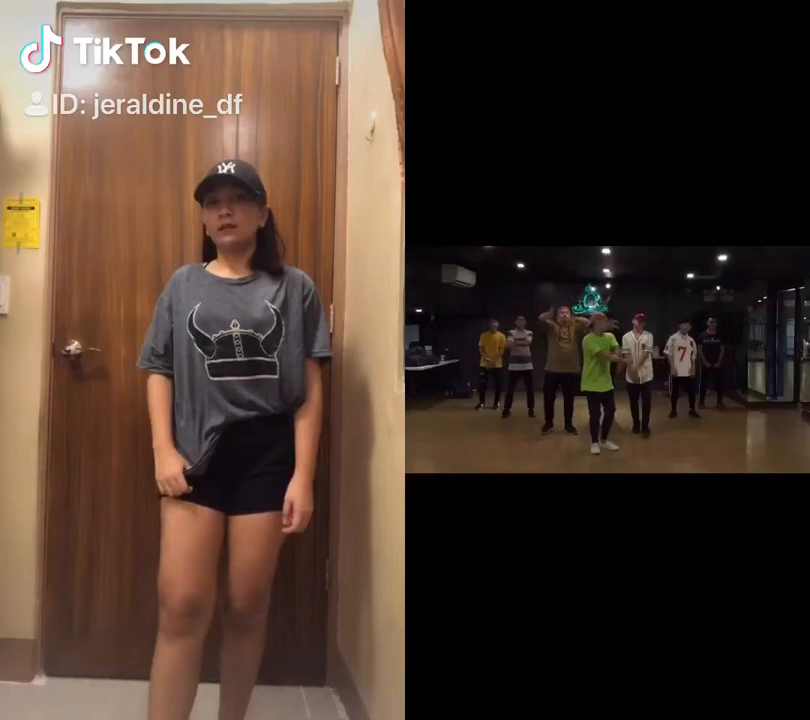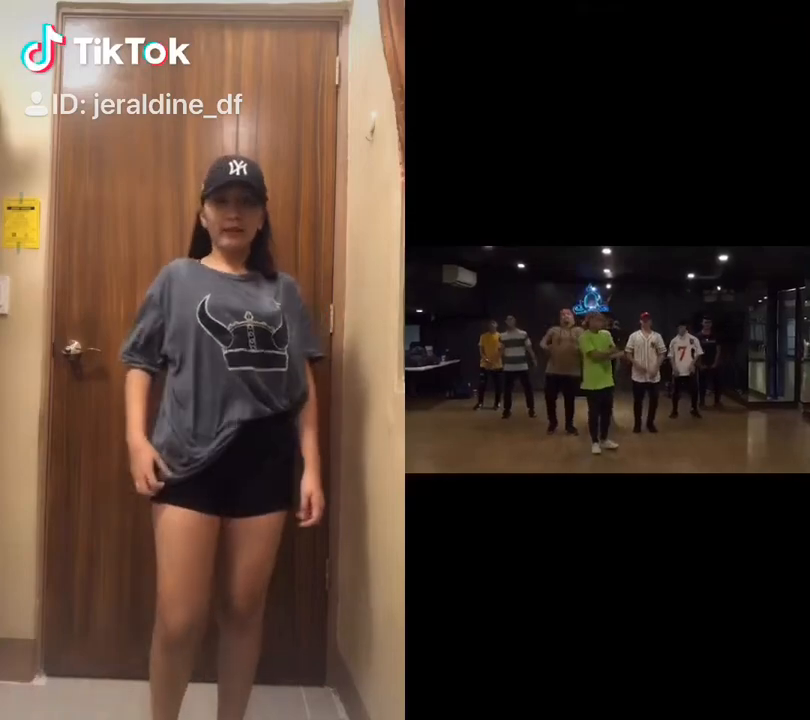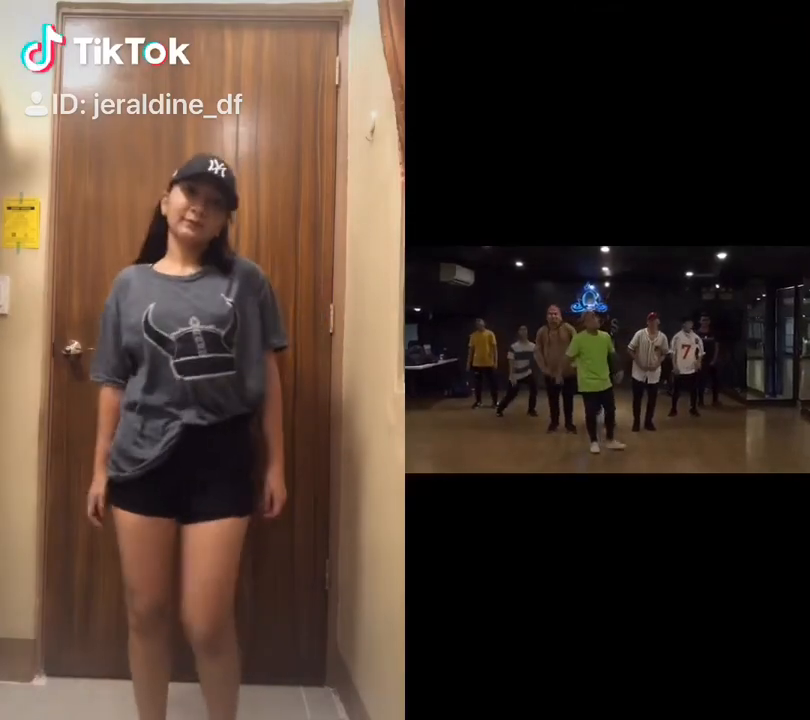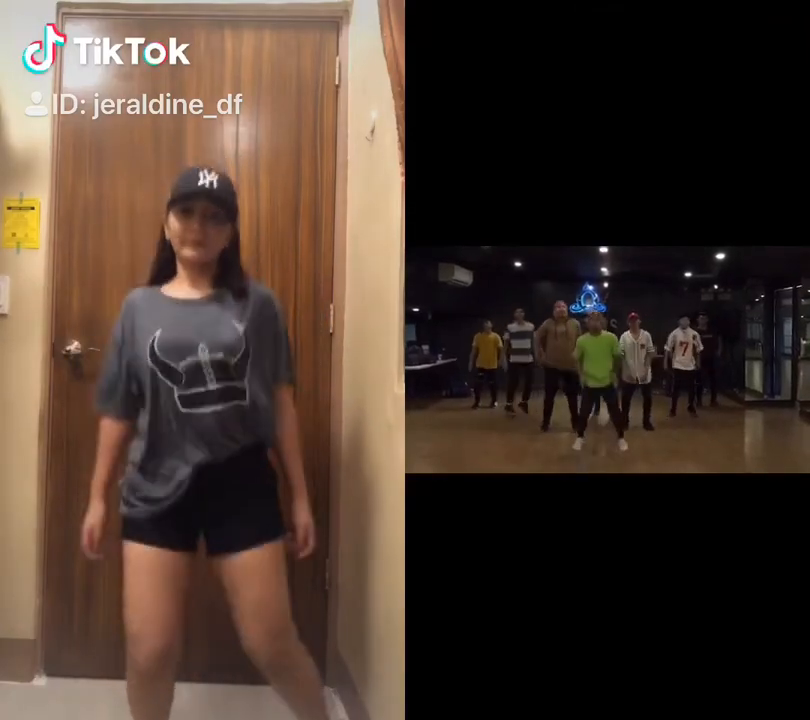
dt=0.7s
person 1, frame 1
left shoulder: (295, 288)
right shoulder: (183, 285)
left elbow: (310, 387)
right elbow: (159, 372)
left wrist: (303, 475)
right wrist: (163, 450)
left hip: (267, 457)
right hip: (196, 455)
left knee: (247, 607)
right knee: (181, 606)
person 1, frame 2
left shoulder: (284, 290)
right shoulder: (177, 278)
left elbow: (304, 385)
right elbow: (140, 362)
left wrist: (311, 468)
right wrist: (137, 440)
left hip: (266, 459)
right hip: (189, 459)
left knee: (244, 609)
right knee: (178, 619)
person 1, frame 3
left shoulder: (245, 280)
right shoulder: (131, 284)
left elbow: (267, 375)
right elbow: (113, 384)
left wrist: (275, 463)
right wrist: (99, 468)
left hip: (221, 460)
right hip: (142, 463)
left knee: (207, 622)
right knee: (146, 612)
person 1, frame 4
left shoulder: (256, 305)
right shoulder: (139, 307)
left elbow: (281, 404)
right elbow: (118, 411)
left wrist: (300, 495)
right wrist: (96, 499)
left hip: (241, 485)
right hip: (157, 491)
left knee: (272, 646)
right knee: (148, 653)
